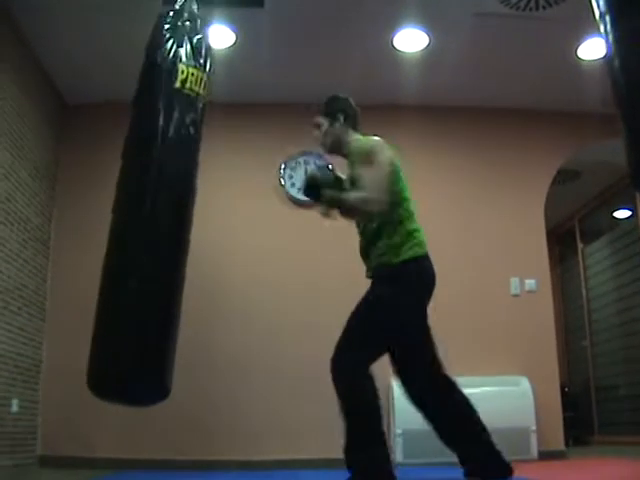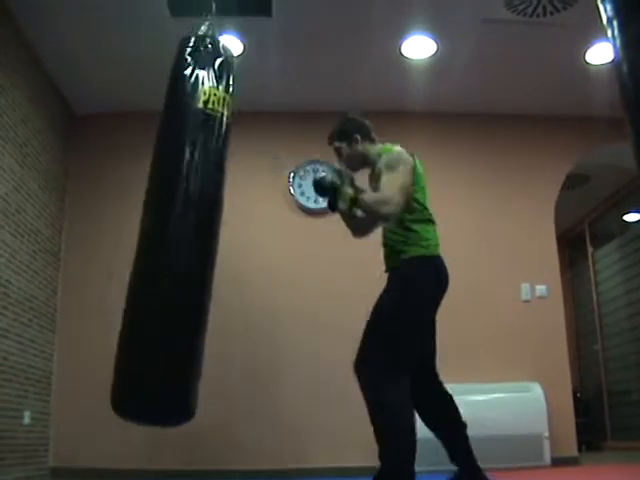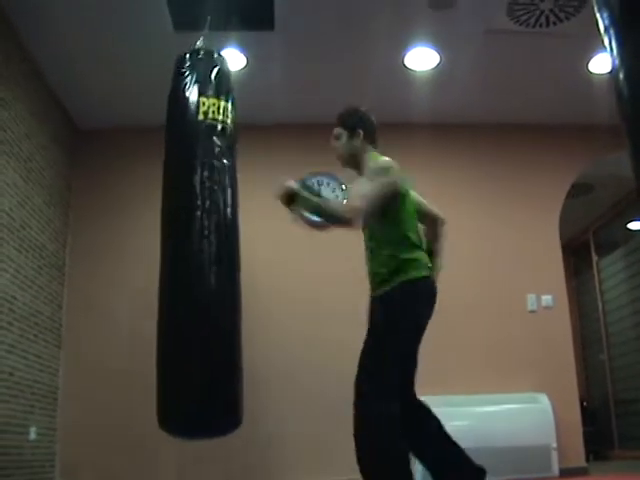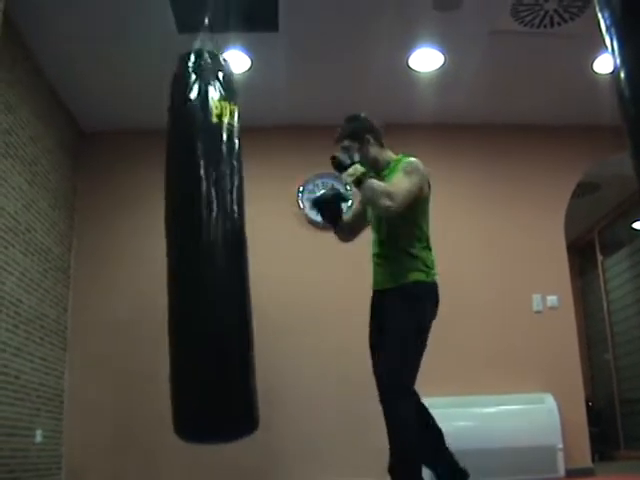
dt=0.4s
person 1, frame 1
left shoulder: (370, 149)
right shoulder: (364, 159)
left elbow: (371, 207)
left wrist: (332, 197)
right wrist: (338, 196)
left hip: (402, 273)
right hip: (402, 274)
left knee: (348, 364)
right knee: (424, 375)
person 1, frame 2
left shoulder: (395, 156)
right shoulder: (385, 170)
left elbow: (388, 209)
right elbow: (359, 229)
left wrist: (350, 190)
right wrist: (340, 199)
left hip: (416, 271)
right hip: (424, 273)
left knee: (373, 368)
right knee: (418, 375)
person 1, frame 3
left shoulder: (380, 169)
right shoulder: (376, 174)
left elbow: (349, 214)
right elbow: (435, 220)
left wrist: (302, 195)
right wrist: (426, 265)
left hip: (408, 293)
right hip: (389, 296)
left knee: (374, 392)
right knee: (396, 394)
person 1, frame 4
left shoulder: (410, 168)
right shoulder: (373, 184)
left elbow: (390, 203)
right elbow: (346, 233)
left wrist: (358, 173)
right wrist: (332, 212)
left hip: (413, 291)
right hip: (387, 294)
left knee: (392, 384)
right knee: (397, 387)
